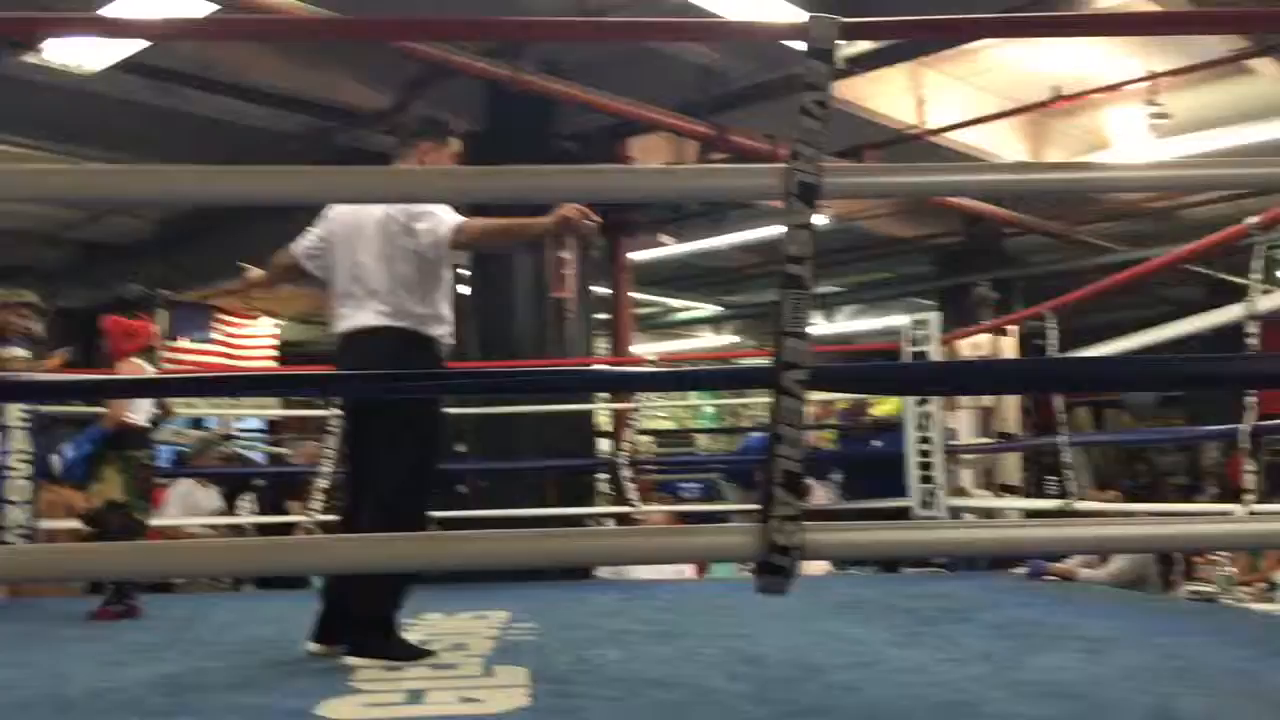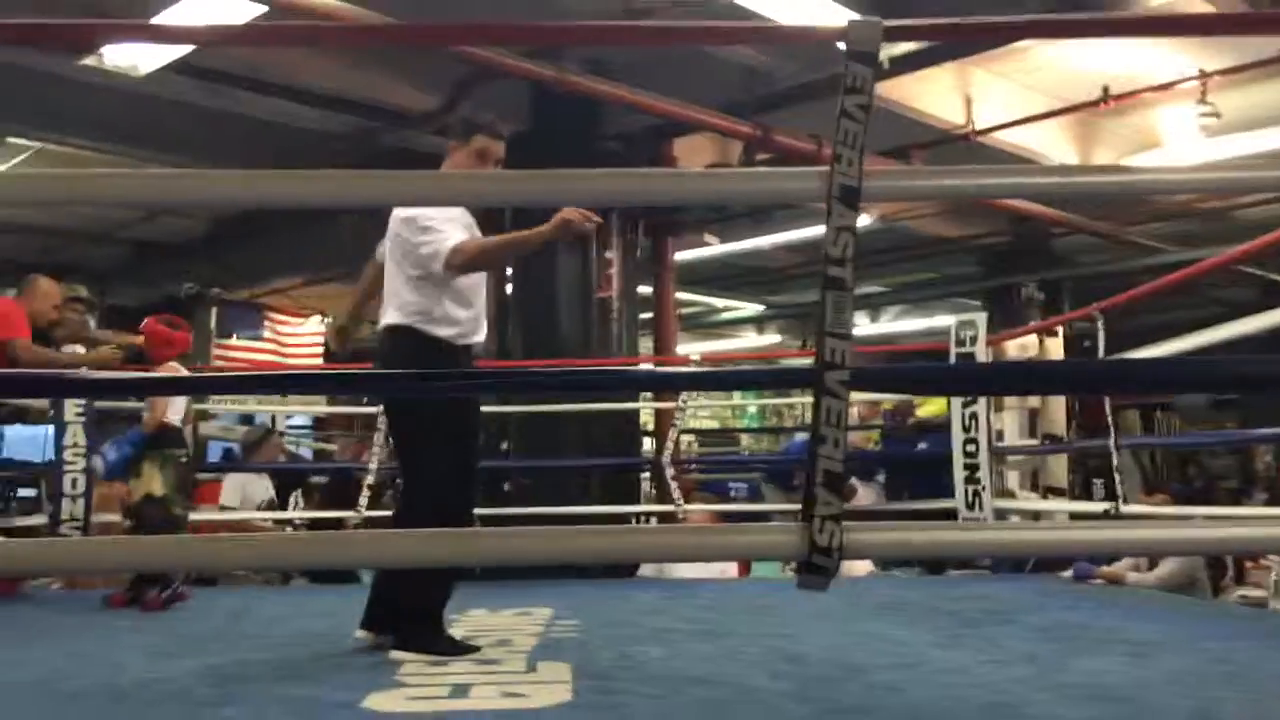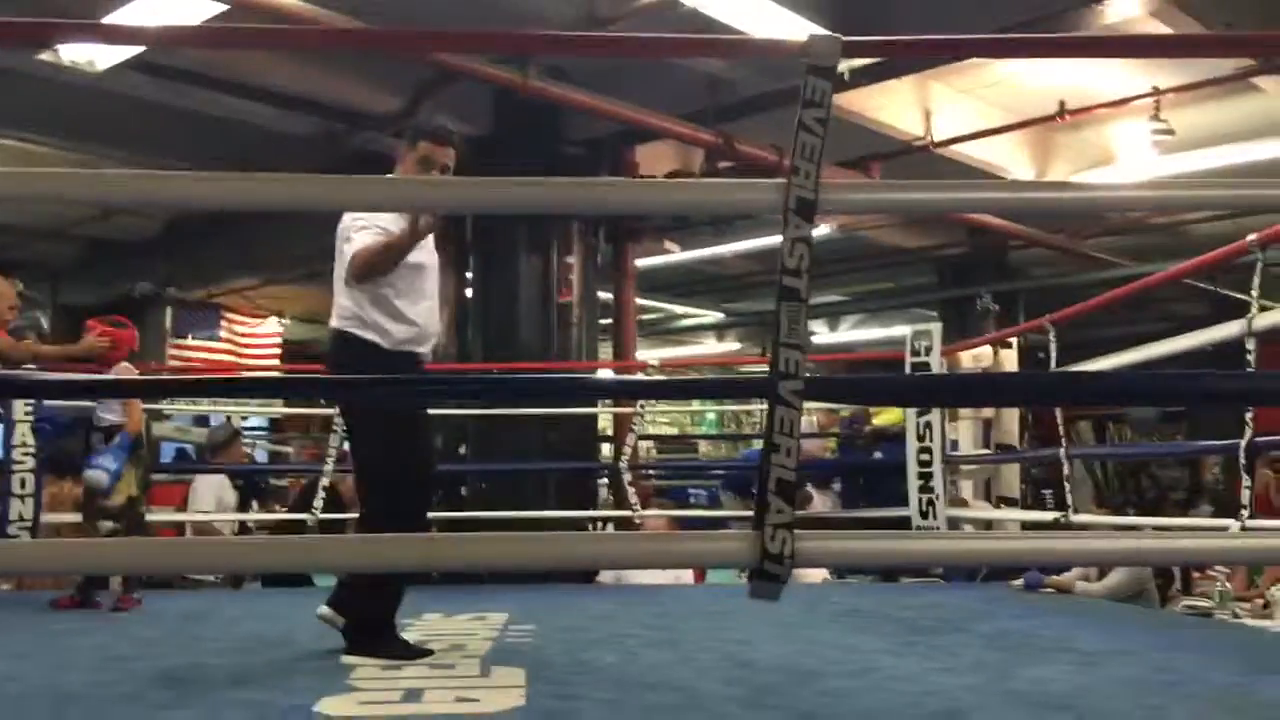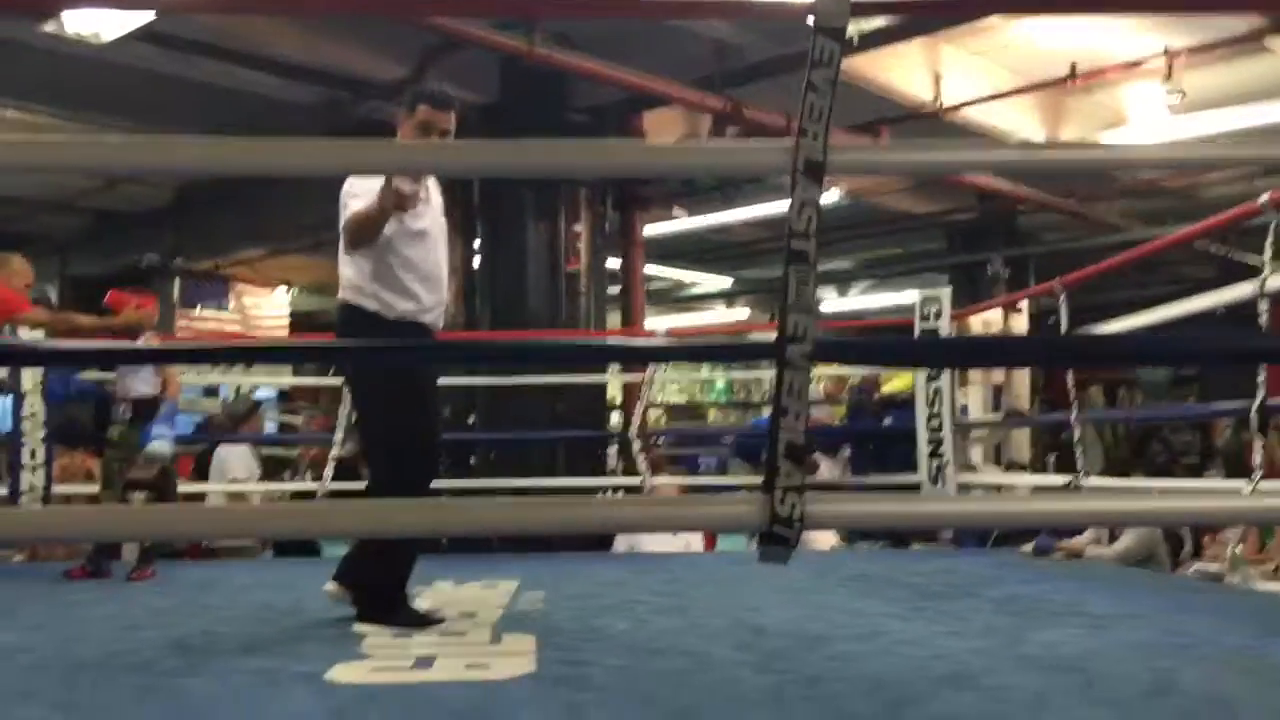
dt=0.3s
person 1, frame 1
left shoulder: (345, 207)
right shoulder: (413, 203)
left elbow: (298, 257)
right elbow: (463, 235)
left wrist: (256, 282)
right wrist: (548, 225)
left hip: (358, 353)
right hip: (404, 357)
left knee: (366, 494)
right knee: (400, 497)
left ankle: (336, 625)
right ankle: (369, 631)
person 1, frame 2
left shoulder: (427, 207)
right shoulder: (431, 207)
left elbow: (379, 266)
right elbow: (462, 259)
left wrist: (350, 318)
right wrist: (547, 232)
left hip: (412, 357)
right hip: (429, 358)
left knee: (424, 491)
right knee: (444, 494)
left ankle: (385, 613)
right ankle: (416, 625)
person 1, frame 3
left shoulder: (414, 214)
right shoulder: (375, 209)
right elbow: (360, 269)
right wrist: (406, 237)
left hip: (397, 365)
right hip: (370, 364)
left knee: (409, 490)
right knee: (394, 497)
left ankle: (351, 602)
right ankle: (369, 629)
person 1, frame 4
left shoulder: (428, 182)
right shoulder: (374, 177)
right elbow: (353, 236)
right wrist: (383, 207)
left hip: (411, 335)
right hip: (377, 334)
left knee: (417, 462)
right knee: (400, 467)
left ankle: (359, 576)
right ankle: (380, 598)
person 2, frame 1
left shoulder: (125, 367)
right shoulder: (148, 369)
left elbow: (116, 412)
right elbow: (164, 409)
left wrist: (89, 439)
left hip: (124, 447)
right hip: (139, 445)
left knee: (111, 521)
right knee: (125, 523)
left ankle: (124, 597)
right ankle: (122, 592)
person 2, frame 2
left shoulder: (164, 371)
right shoulder: (182, 375)
left elbow: (157, 414)
right elbow: (186, 416)
left wrist: (130, 440)
left hip: (161, 448)
right hip: (173, 449)
left knee: (154, 515)
right knee: (144, 516)
left ankle: (170, 583)
right ankle: (141, 587)
person 2, frame 3
left shoulder: (123, 372)
right shoulder: (112, 372)
left elbow: (135, 416)
left wrist: (118, 449)
left hip: (122, 450)
right hip: (107, 449)
left knee: (121, 517)
right knee: (96, 517)
left ankle: (131, 589)
right ankle: (88, 590)
person 2, frame 4
left shoulder: (150, 342)
left elbow: (172, 382)
right elbow: (123, 387)
left wrist: (165, 418)
left hip: (146, 422)
right hip: (123, 424)
left knee: (145, 491)
right knee: (113, 489)
left ankle: (146, 560)
right ankle: (99, 559)
